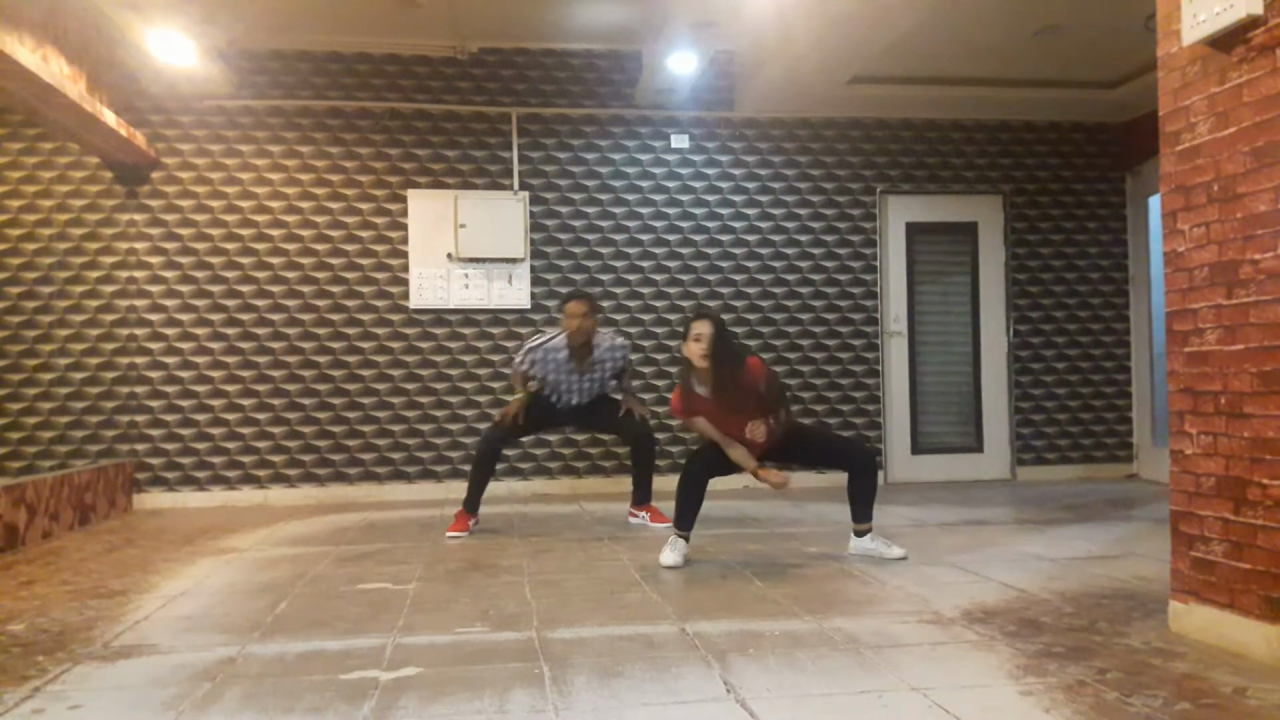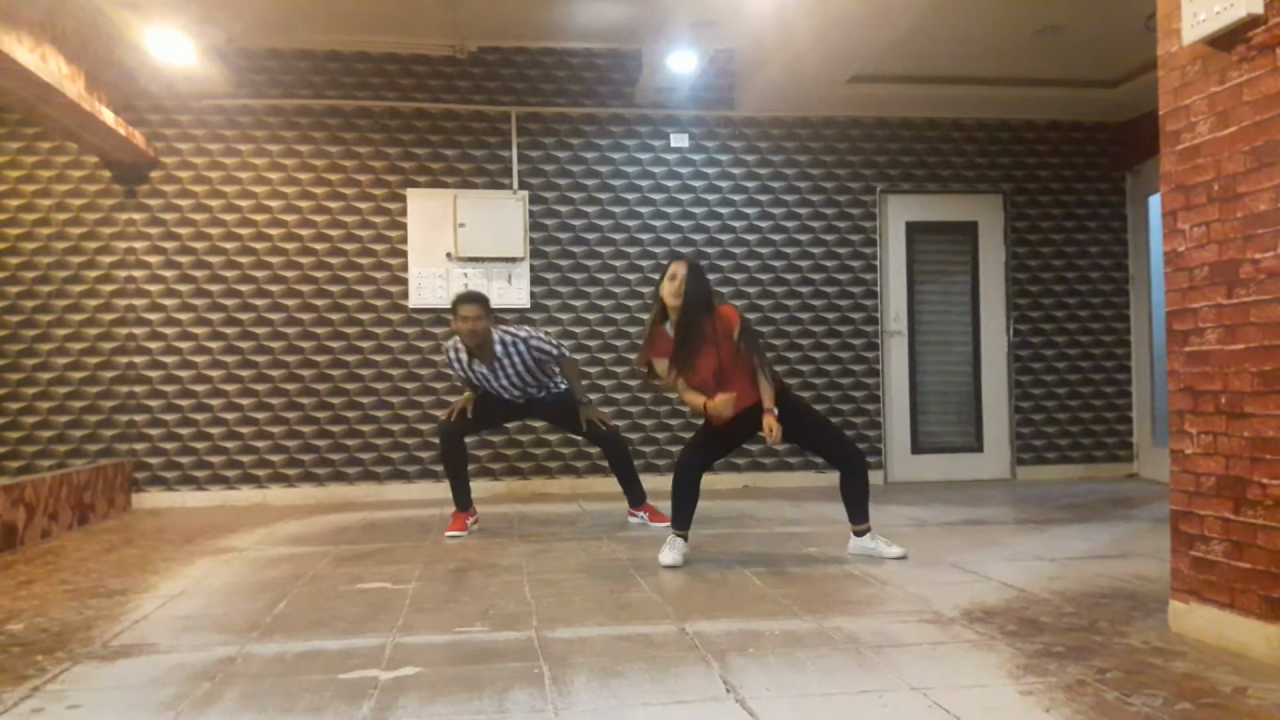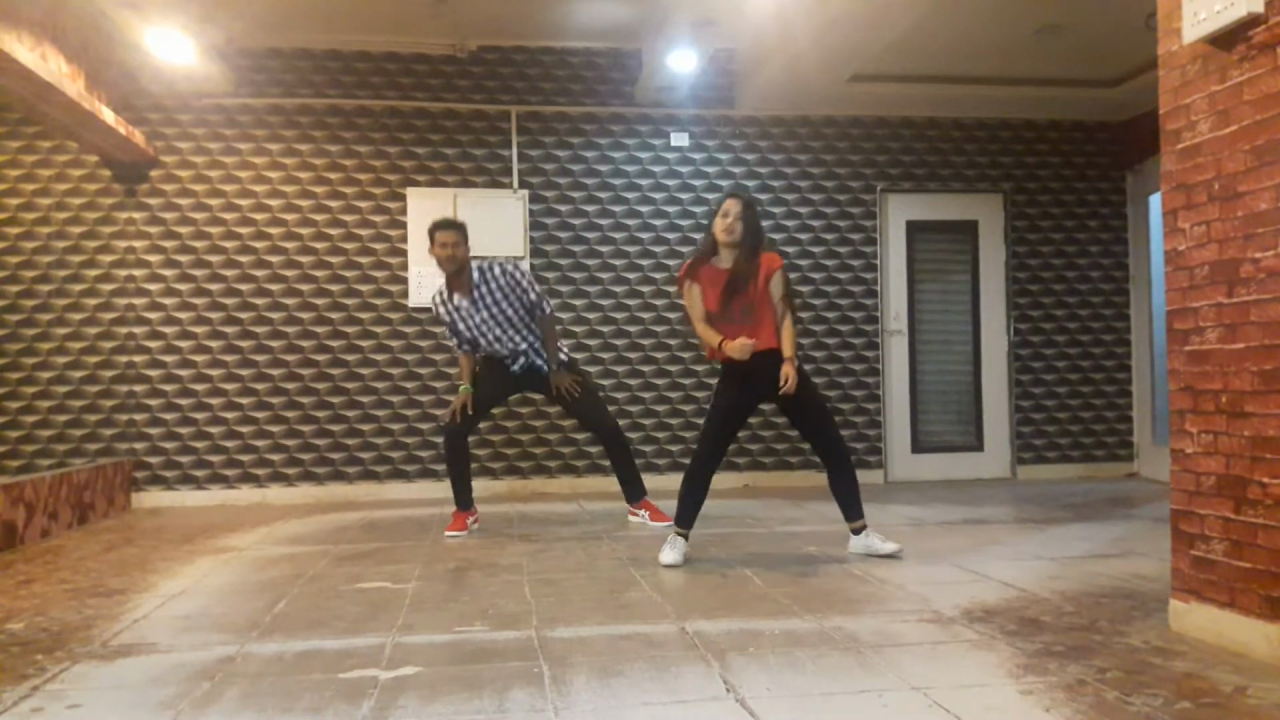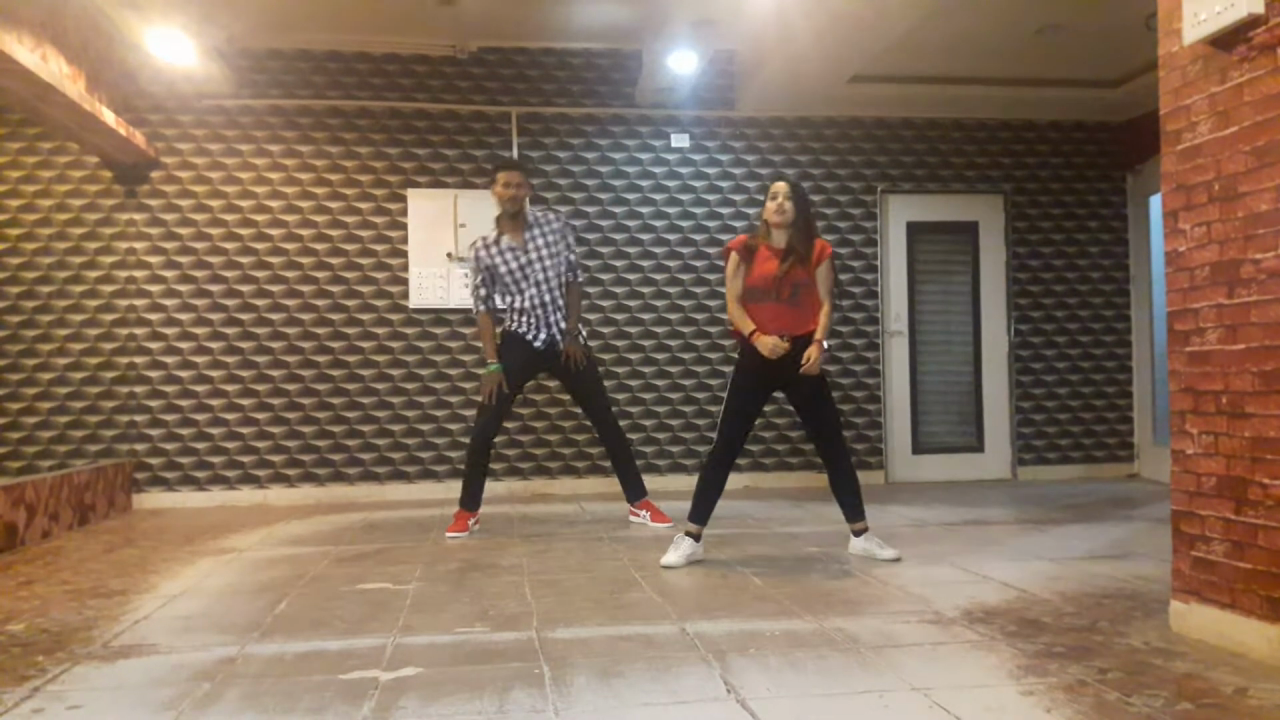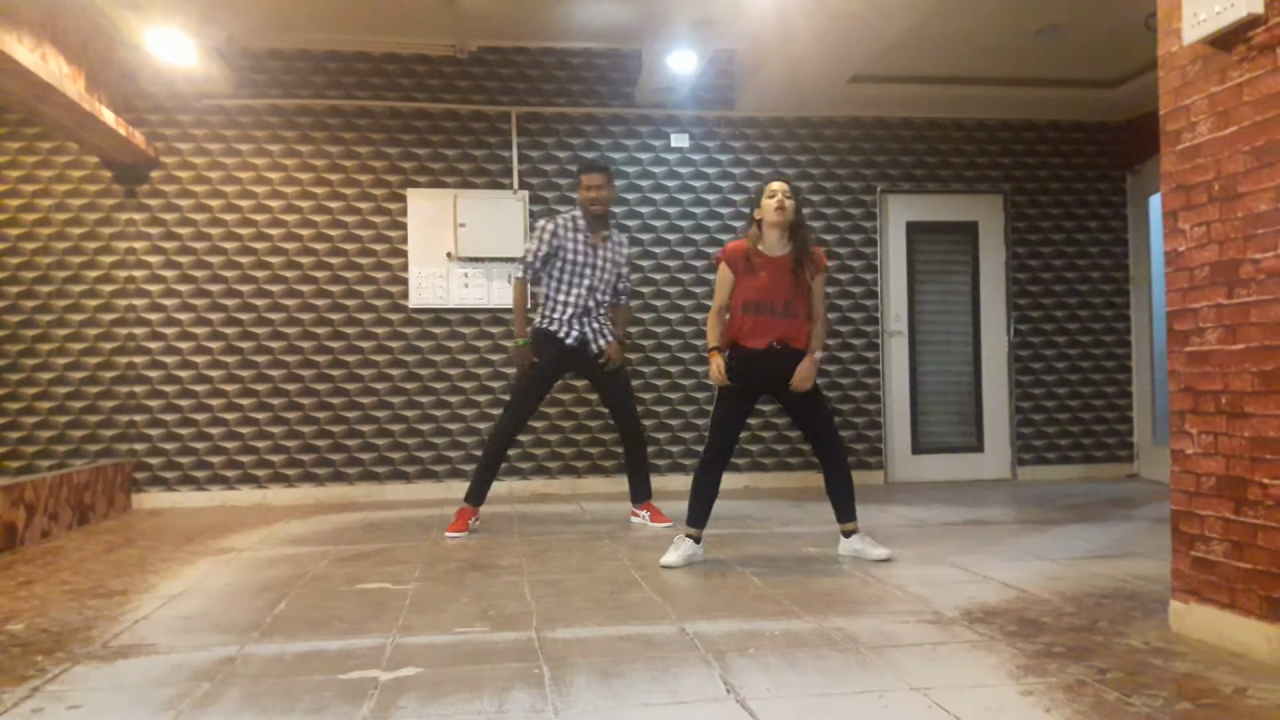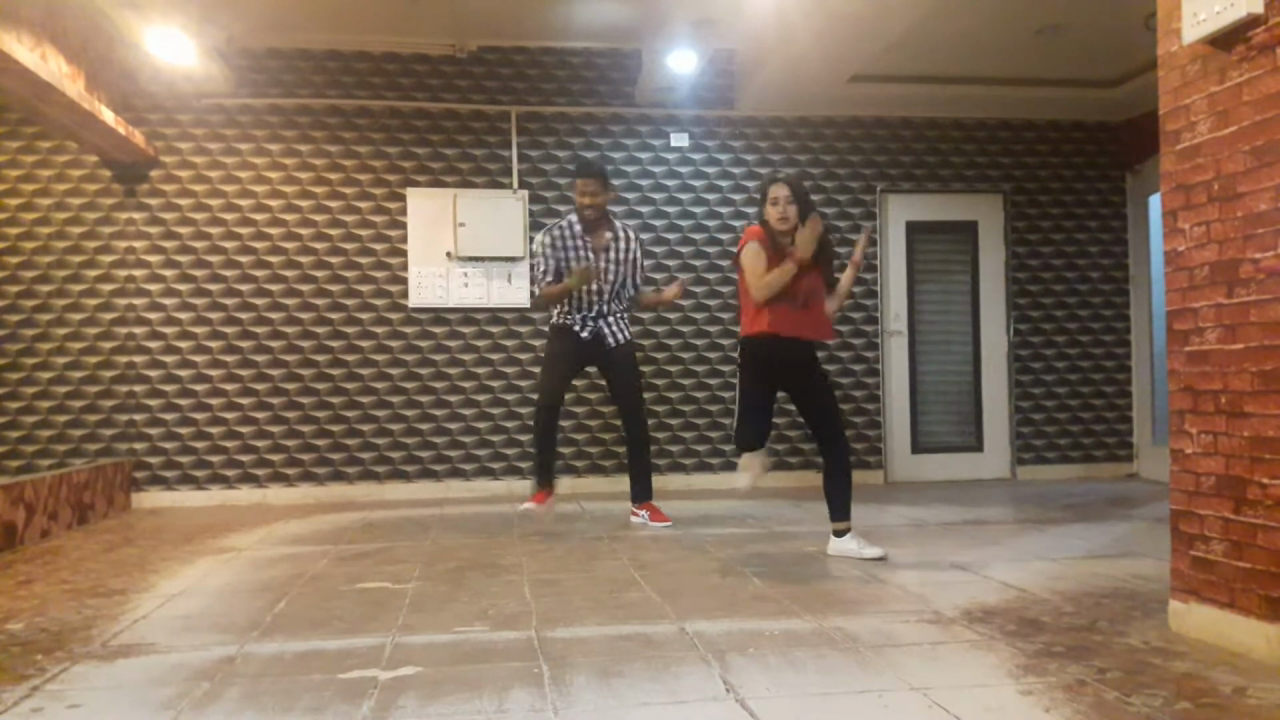
dt=0.4s
person 1, frame 1
left shoulder: (750, 369)
right shoulder: (683, 400)
left elbow: (779, 412)
right elbow: (726, 442)
left wrist: (767, 427)
right wrist: (758, 471)
left hip: (775, 437)
right hip: (733, 445)
left knee: (862, 457)
right knee: (695, 468)
left ankle: (863, 537)
right ankle: (679, 540)
person 1, frame 2
left shoulder: (723, 319)
right shoulder: (658, 343)
left elbow: (757, 363)
right elbow: (684, 390)
left wrist: (770, 411)
right wrist: (709, 406)
left hip: (770, 401)
right hip: (723, 415)
left knee: (850, 456)
right knee: (688, 462)
left ankle: (862, 536)
right ankle: (678, 539)
person 1, frame 3
left shoulder: (767, 264)
right shoulder: (694, 272)
left elbow: (784, 315)
right elbow: (700, 323)
left wrist: (789, 360)
right wrist: (724, 346)
left hip: (776, 364)
right hip: (736, 373)
left knee: (833, 447)
right knee: (706, 453)
left ankle: (860, 534)
right ankle: (679, 537)
person 1, frame 4
left shoulder: (816, 251)
right shoulder: (744, 249)
left elbow: (824, 303)
right elbow: (733, 304)
left wrist: (817, 344)
right wrist: (757, 337)
left hip: (800, 354)
right hip: (756, 356)
left knee: (833, 445)
right knee: (726, 446)
left ankle: (861, 535)
right ankle: (689, 538)
person 1, frame 5
left shoulder: (810, 259)
right shoulder: (736, 255)
left elbow: (818, 316)
right elbow: (717, 311)
left wrist: (813, 359)
right wrist: (715, 353)
left hip: (792, 361)
right hip: (744, 360)
left knee: (831, 446)
right knee: (716, 450)
left ankle: (850, 536)
right ankle: (691, 540)
person 1, frame 6
left shoulder: (814, 253)
right shoulder: (755, 240)
left elbow: (829, 309)
right elbow: (759, 293)
left wrist: (855, 264)
right wrist: (798, 256)
left hip: (802, 354)
right hip: (761, 351)
left knee: (835, 441)
right knee: (749, 437)
left ankle: (842, 536)
right ankle: (756, 444)
person 2, frame 1
left shoulder: (615, 346)
right shoulder: (541, 347)
right elbow: (519, 371)
left wrist: (629, 396)
right wrist: (520, 396)
left hip: (590, 403)
right hip: (547, 404)
left knee: (641, 432)
right knee: (493, 439)
left ankle: (641, 506)
right ankle: (468, 512)
person 2, frame 2
left shoulder: (522, 339)
right shoulder: (454, 353)
left elbow: (564, 357)
left wrist: (582, 403)
right wrist: (470, 395)
left hip: (551, 395)
right hip: (504, 400)
left knee: (609, 436)
right knee: (450, 430)
left ankle: (638, 505)
right ankle: (464, 511)
person 2, frame 3
left shoulder: (502, 273)
right shoulder: (442, 303)
left elbow: (544, 312)
right elbow: (465, 347)
left wrist: (556, 368)
right wrist: (466, 386)
left hip: (544, 359)
right hip: (502, 366)
left knee: (605, 425)
right knee: (455, 428)
left ankle: (638, 503)
right ankle: (465, 511)
person 2, frame 4
left shoulder: (554, 225)
right shoulder: (483, 248)
left elbow: (572, 282)
right elbow: (484, 308)
left wrist: (572, 334)
right wrist: (492, 363)
left hip: (564, 338)
right hip: (520, 340)
left knee: (605, 419)
right knee: (486, 425)
left ankle: (639, 502)
right ankle: (467, 511)
person 2, frame 5
left shoulder: (619, 244)
right shoulder: (554, 228)
left elbow: (620, 300)
right elbow: (524, 280)
left wrist: (618, 339)
right wrist: (522, 337)
left hip: (596, 341)
right hip: (552, 336)
left knee: (630, 422)
right knee: (512, 420)
left ankle: (642, 504)
right ankle: (471, 506)
person 2, frame 6
left shoulder: (628, 238)
right shoulder: (555, 235)
left elbow: (635, 297)
right elbow: (545, 295)
left wrist: (663, 296)
right wrist: (573, 283)
left hip: (612, 333)
right hip: (569, 331)
left knee: (635, 418)
right knee: (547, 405)
left ankle: (642, 502)
right ankle: (544, 487)
